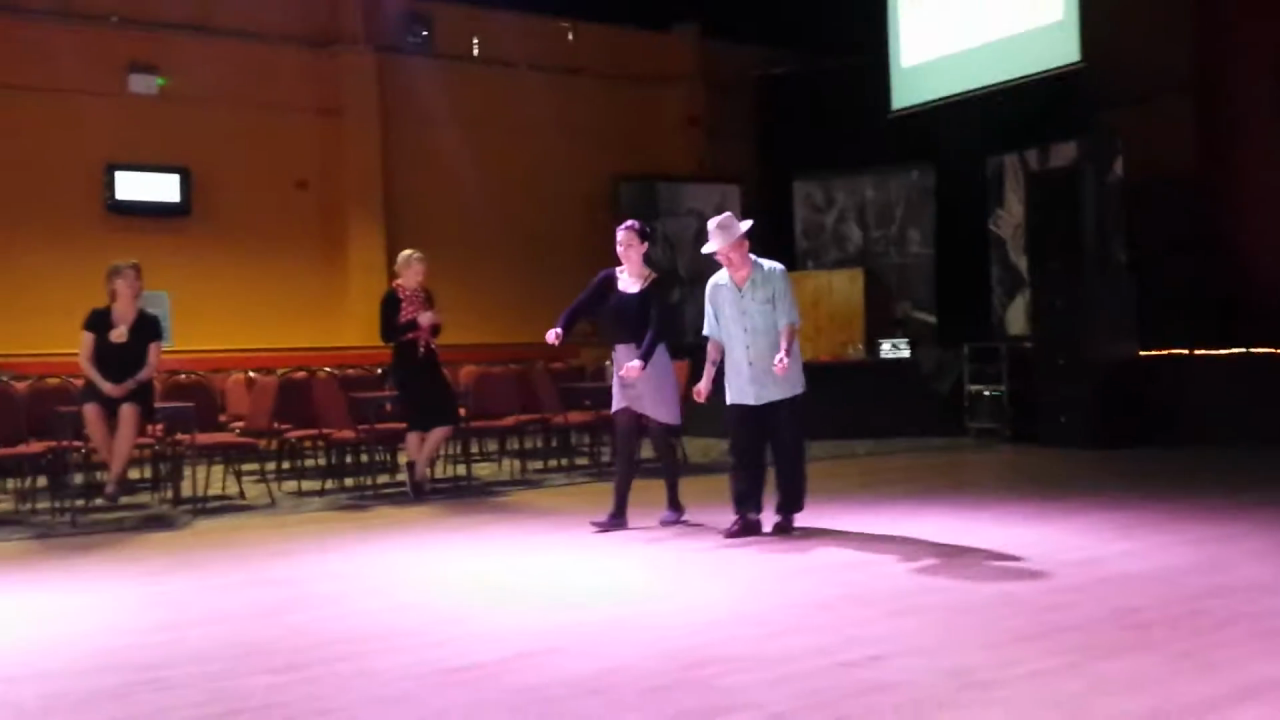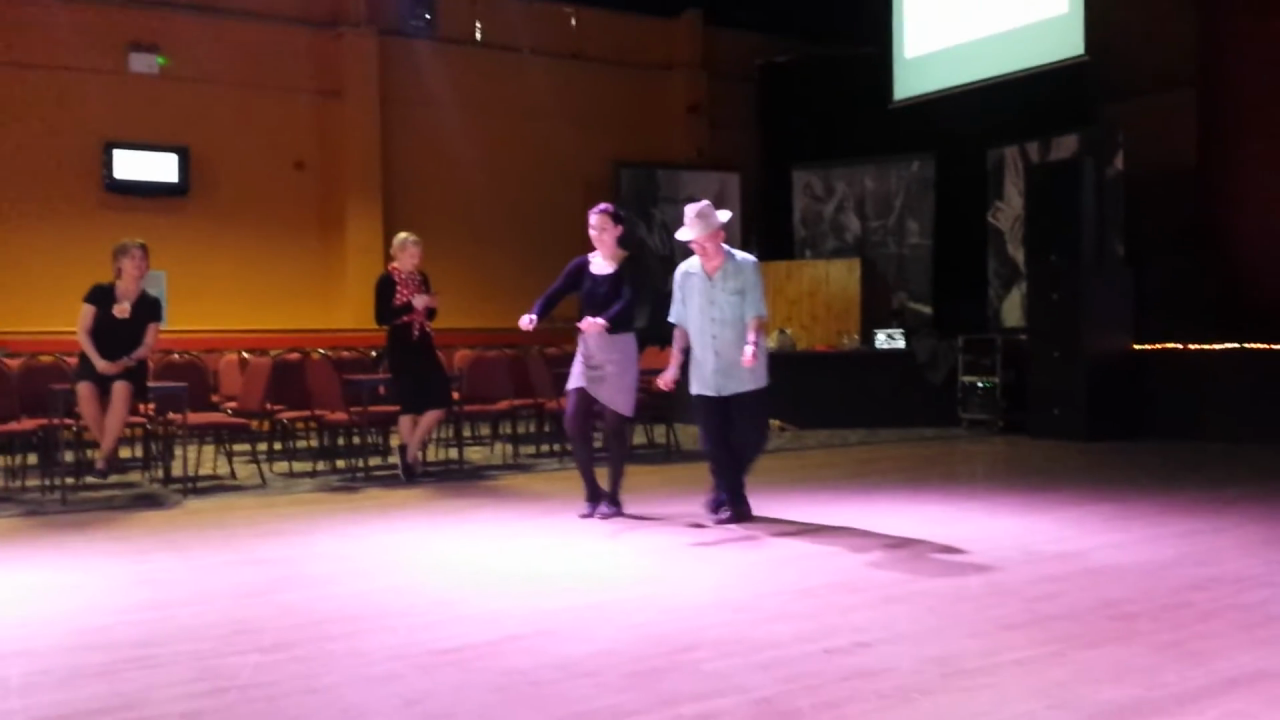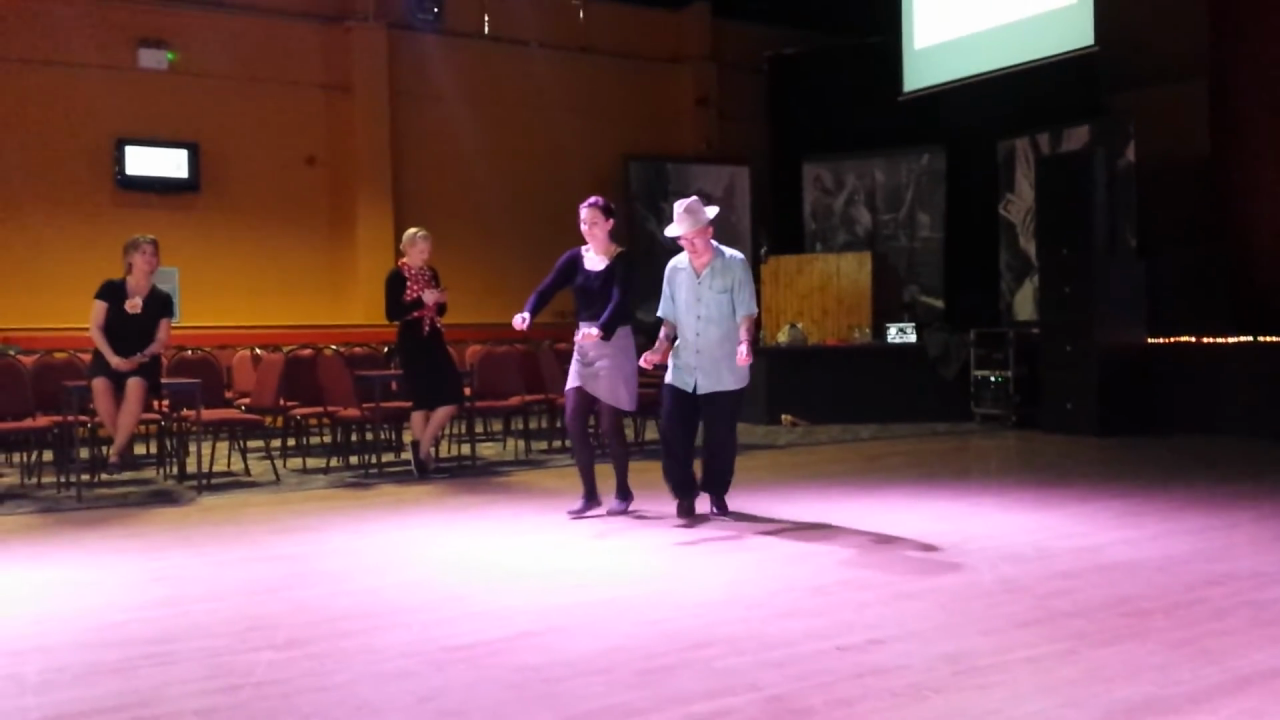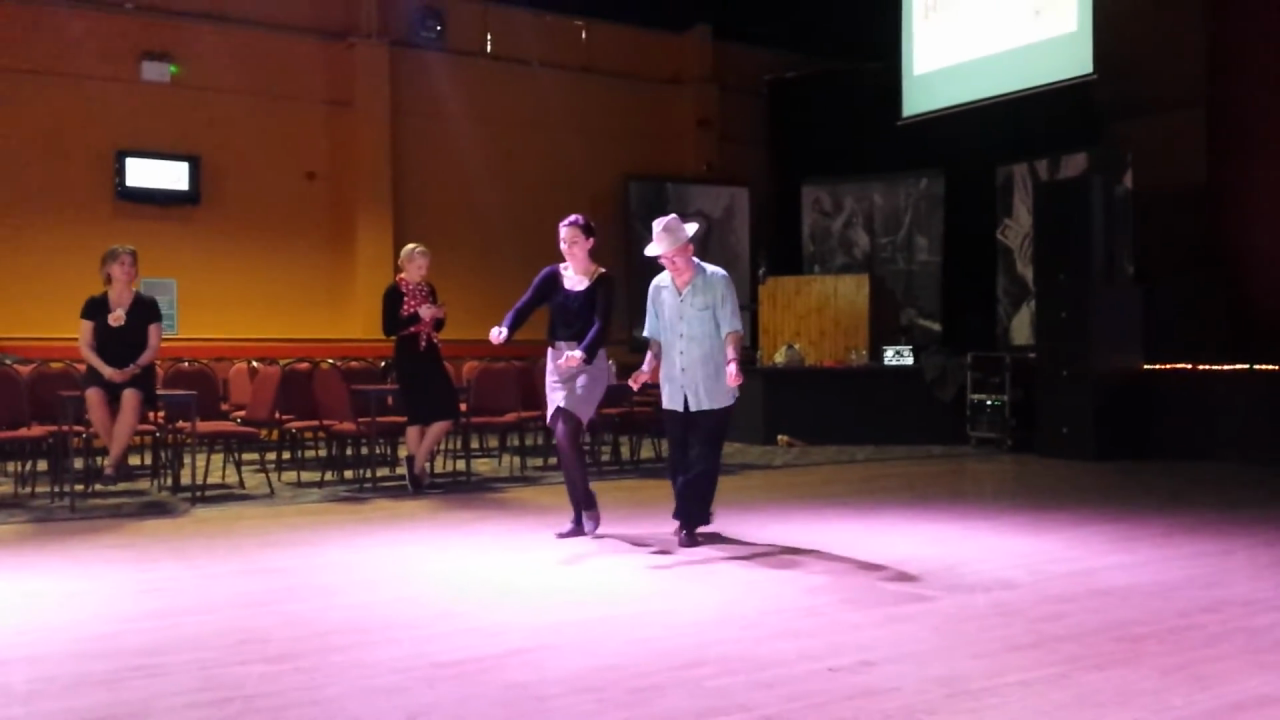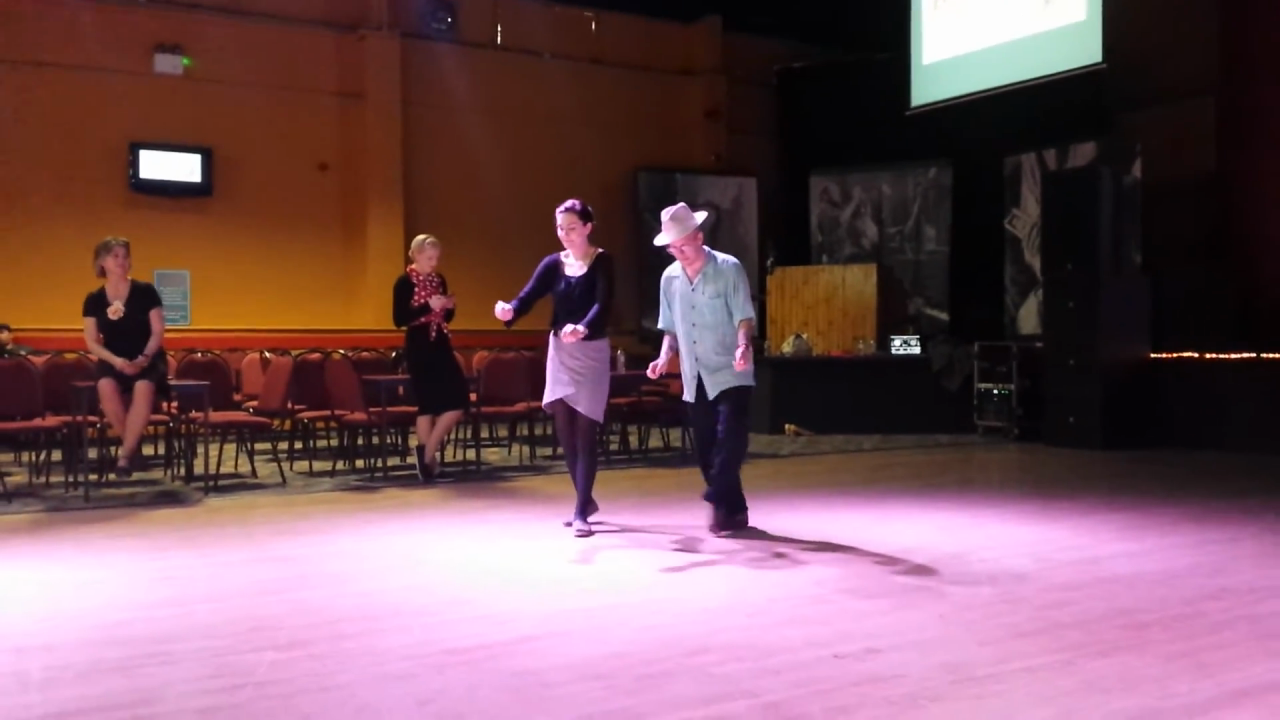
dt=0.4s
person 1, frame 1
left shoulder: (774, 274)
right shoulder: (715, 286)
left elbow: (787, 321)
right elbow: (715, 337)
left wrist: (784, 352)
right wrist: (707, 377)
left hip: (779, 382)
right hip: (740, 385)
left knee: (787, 448)
right knee: (744, 451)
left ankle: (787, 512)
right ankle: (748, 515)
person 1, frame 2
left shoulder: (746, 267)
right shoulder: (684, 273)
left elbow: (755, 315)
right elbow: (682, 325)
left wrist: (752, 344)
right wrist: (674, 366)
left hip: (743, 373)
right hip: (705, 375)
left knee: (748, 437)
right knee: (716, 441)
left ankle: (726, 494)
right ankle: (734, 500)
person 1, frame 3
left shoulder: (735, 264)
right shoulder: (674, 269)
left elbow: (745, 313)
right elbow: (670, 318)
left wrist: (744, 343)
right wrist: (660, 349)
left hip: (724, 369)
right hip: (683, 367)
left knee: (721, 437)
right knee: (674, 431)
left ankle: (716, 494)
right ankle: (686, 493)
person 1, frame 4
left shoulder: (717, 281)
right shoulder: (658, 288)
left elbow: (731, 330)
right elbow: (656, 338)
left wrist: (732, 361)
right wrist: (647, 368)
left hip: (710, 389)
right hip: (673, 389)
left knee: (702, 457)
right knee: (679, 456)
left ankle: (688, 521)
right ankle: (691, 515)
person 1, frame 5
left shoulder: (729, 269)
right shoulder: (669, 278)
left elbow: (743, 317)
left wrist: (743, 347)
right wrist: (664, 358)
left hip: (729, 375)
right hip: (694, 378)
left knee: (729, 438)
right knee: (708, 448)
left ankle: (727, 507)
right ankle: (728, 508)
person 2, frame 1
left shoulder: (655, 284)
right shoulder: (608, 279)
left elbow: (657, 327)
right elbow: (582, 306)
left wrist: (641, 360)
right wrist: (560, 328)
left hip: (651, 363)
right hip: (621, 363)
left knee: (660, 437)
right knee: (624, 440)
left ankle: (674, 505)
right ankle: (618, 512)
person 2, frame 2
left shoulder: (629, 265)
right shoulder: (582, 265)
left elbow: (628, 302)
right elbow: (555, 293)
left wrist: (604, 321)
right wrist: (535, 314)
left hip: (619, 348)
right hip: (587, 350)
left knee: (613, 427)
right knee: (573, 421)
left ankle: (613, 498)
right ankle: (592, 493)
person 2, frame 3
left shoulder: (621, 259)
right shoulder: (575, 258)
left elbow: (619, 300)
right elbow: (548, 289)
left wrist: (600, 330)
right wrist: (528, 314)
left hip: (615, 342)
right hip: (584, 344)
left knee: (610, 423)
right knee: (573, 421)
left ankle: (623, 493)
right ankle: (590, 494)
person 2, frame 4
left shoulder: (603, 280)
right shoulder: (551, 275)
left elbow: (602, 324)
right elbow: (525, 306)
left wrist: (582, 353)
right wrist: (505, 329)
left hip: (589, 364)
right hip: (557, 362)
left knee: (569, 436)
right knee: (563, 443)
left ankle: (587, 501)
right ankle: (577, 514)
person 2, frame 5
left shoulder: (602, 262)
right shoulder: (553, 263)
left elbow: (603, 305)
right elbow: (528, 297)
left wrist: (582, 328)
right wrist: (509, 311)
left hip: (592, 353)
right hip: (560, 352)
left knee: (585, 434)
right knee: (565, 432)
left ankle: (581, 511)
right ankle: (585, 501)
person 3, frame 1
left shoulder: (425, 294)
right shoulder: (392, 297)
right elbow: (387, 335)
left wrist: (435, 322)
right wrist: (416, 322)
left hip: (428, 360)
right hip: (406, 362)
left knee: (447, 416)
right knee: (417, 419)
left ankle: (418, 467)
right ankle: (417, 473)
person 3, frame 2
left shoulder: (421, 278)
right shoulder: (386, 280)
right elbow: (381, 318)
left wrist: (431, 306)
right wrist: (410, 306)
left hip: (423, 343)
right hip: (400, 346)
left knee: (440, 399)
right knee: (409, 402)
left ankle: (410, 450)
right ankle: (409, 455)
person 3, frame 3
left shoulder: (431, 273)
right shoulder: (396, 276)
right elbow: (392, 314)
left wrist: (442, 301)
right wrist: (420, 301)
left hip: (434, 339)
right hip: (411, 342)
left knee: (452, 395)
right knee: (421, 398)
left ankle: (422, 447)
right ankle: (421, 453)
person 3, frame 4
left shoulder: (429, 289)
right shoulder: (394, 291)
right elbow: (389, 329)
left wrist: (439, 316)
right wrist: (417, 316)
left hip: (430, 354)
right hip: (408, 356)
left knee: (448, 410)
right knee: (417, 413)
left ankle: (417, 463)
right ankle: (417, 469)
person 3, frame 5
left shoulder: (439, 280)
right shoulder: (405, 282)
right elbow: (399, 320)
left wrist: (449, 307)
right wrist: (428, 306)
left hip: (441, 345)
right hip: (419, 347)
left knee: (458, 399)
right knee: (428, 403)
left ankle: (427, 453)
right ankle: (427, 459)
person 4, frame 1
left shoulder: (150, 322)
right shoulder: (97, 318)
left elbow: (152, 364)
right elbow: (85, 359)
left wrist: (131, 383)
right wrist: (103, 384)
left hip: (134, 387)
right hip: (101, 385)
left knee: (129, 412)
right knee: (91, 412)
left ankle: (114, 479)
right ankle: (116, 469)
person 4, frame 2
left shoulder: (151, 304)
right shoulder: (99, 293)
left elbow: (148, 345)
right elbow: (82, 332)
left wrist: (126, 361)
right wrist: (98, 361)
left hip: (129, 365)
right hip: (94, 361)
left knee: (121, 389)
right knee: (85, 390)
left ankle: (103, 456)
right ankle: (107, 447)
person 4, frame 3
left shoulder: (162, 299)
right shoulder: (110, 288)
left elbow: (161, 340)
right elbow: (95, 328)
left wrist: (140, 357)
right wrist: (112, 357)
left hip: (142, 361)
right hip: (108, 357)
left knee: (135, 386)
right knee: (100, 386)
left ankle: (116, 450)
right ankle: (122, 442)
person 4, frame 4
left shoulder: (148, 305)
right shoulder: (94, 304)
left elbow: (153, 346)
right elbow: (85, 346)
left wrist: (134, 368)
right wrist: (105, 369)
left hip: (137, 371)
right hip: (102, 370)
left knee: (131, 397)
right knee: (94, 396)
left ankle: (112, 462)
right ankle: (117, 454)
person 4, frame 5
left shoulder: (146, 292)
right shoulder: (94, 300)
left elbow: (158, 332)
right elbow: (92, 342)
left wrist: (144, 358)
right wrist: (115, 361)
left hip: (148, 360)
right hip: (113, 361)
left knee: (143, 388)
right knee: (106, 388)
left ankle: (126, 452)
right ankle: (131, 444)
